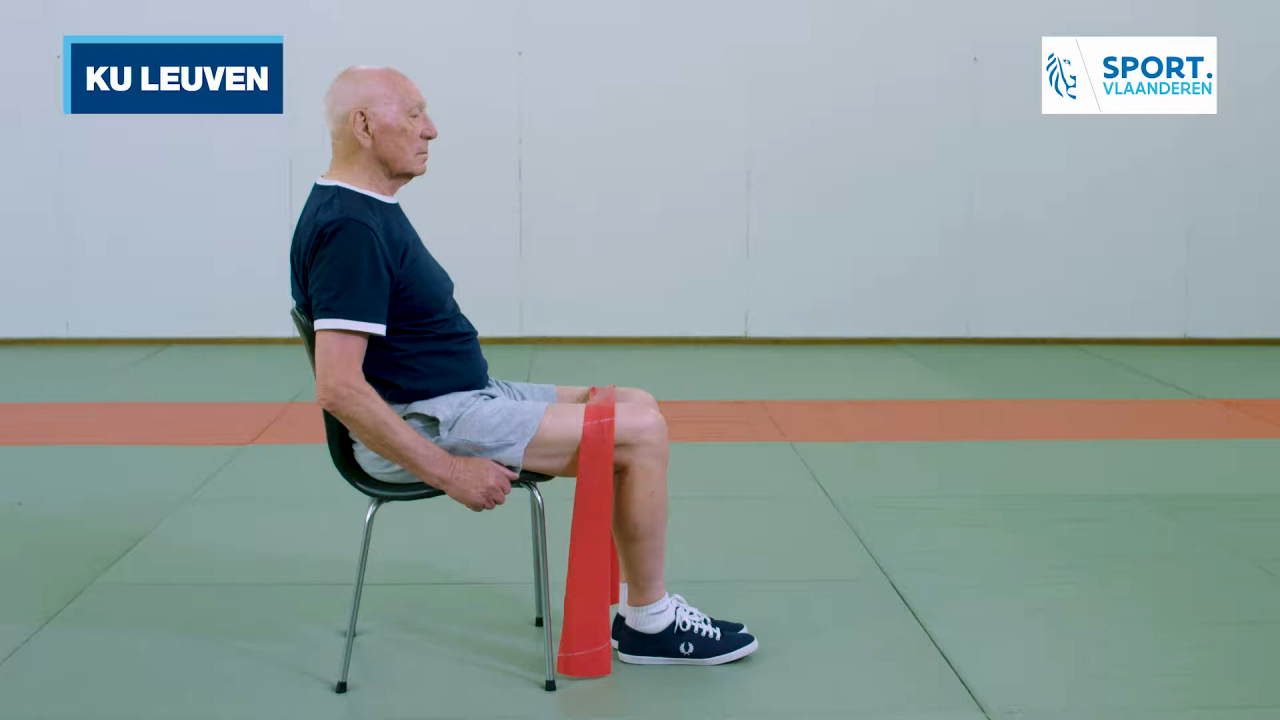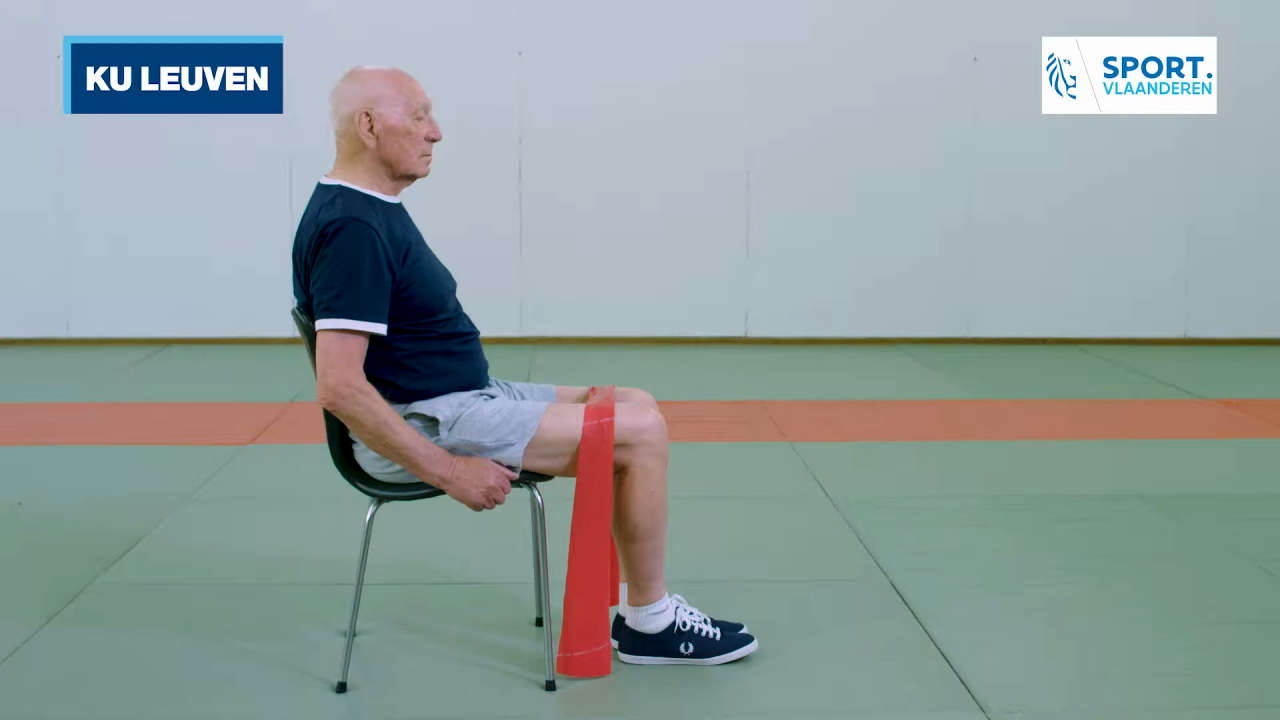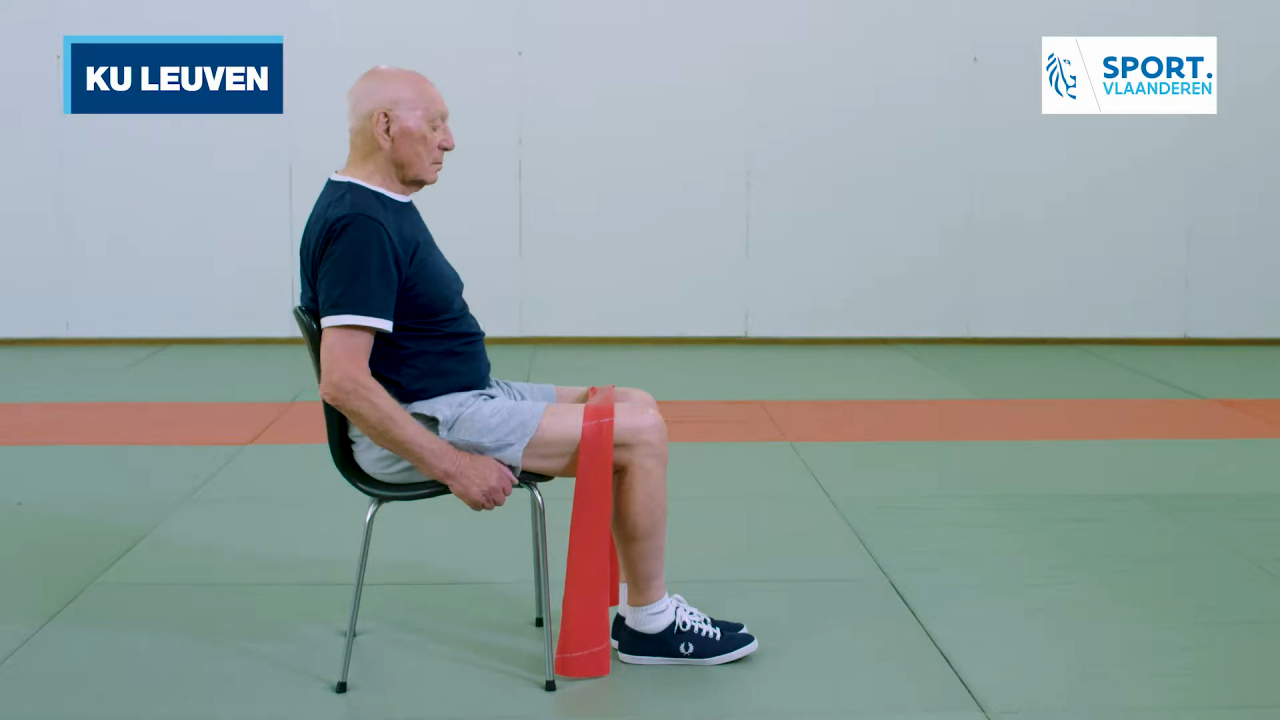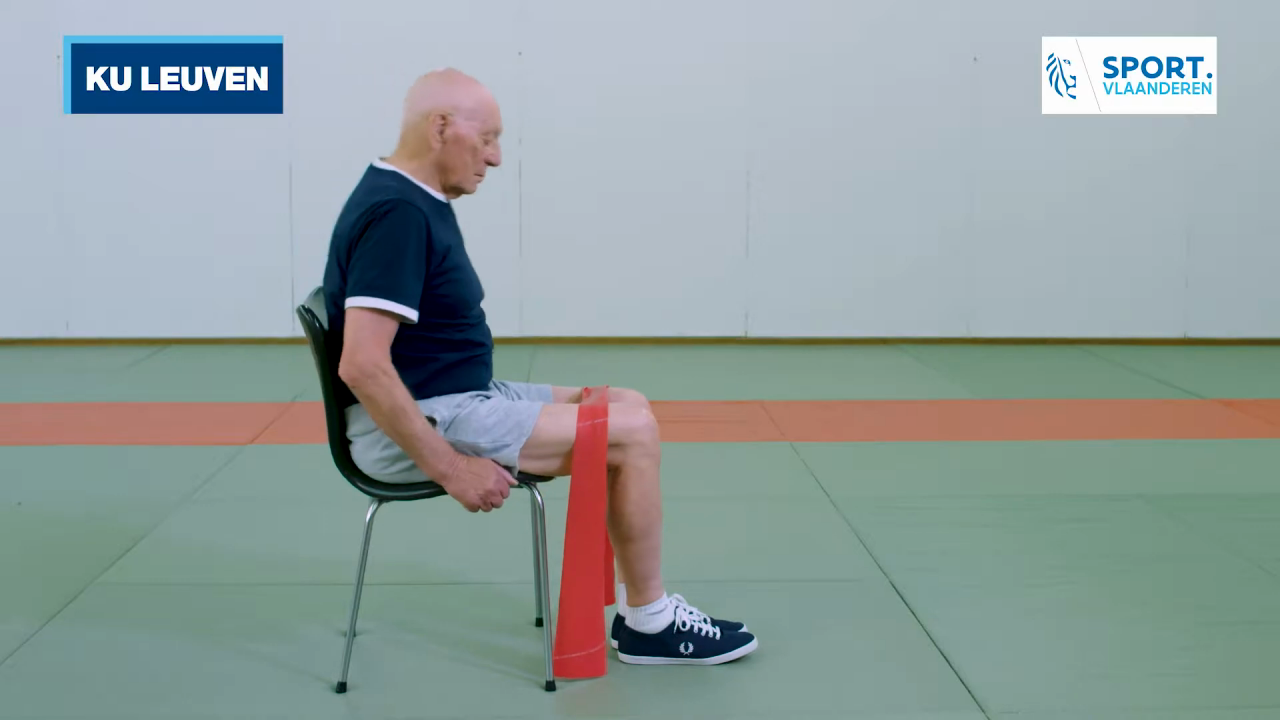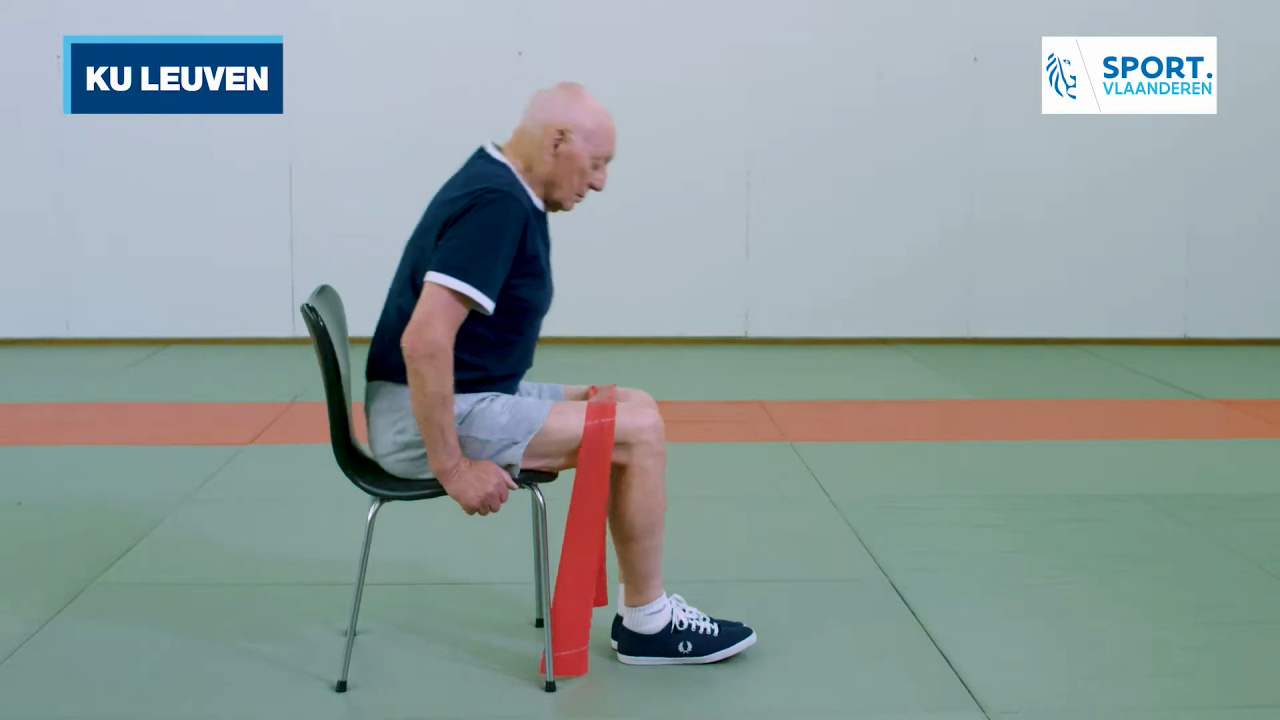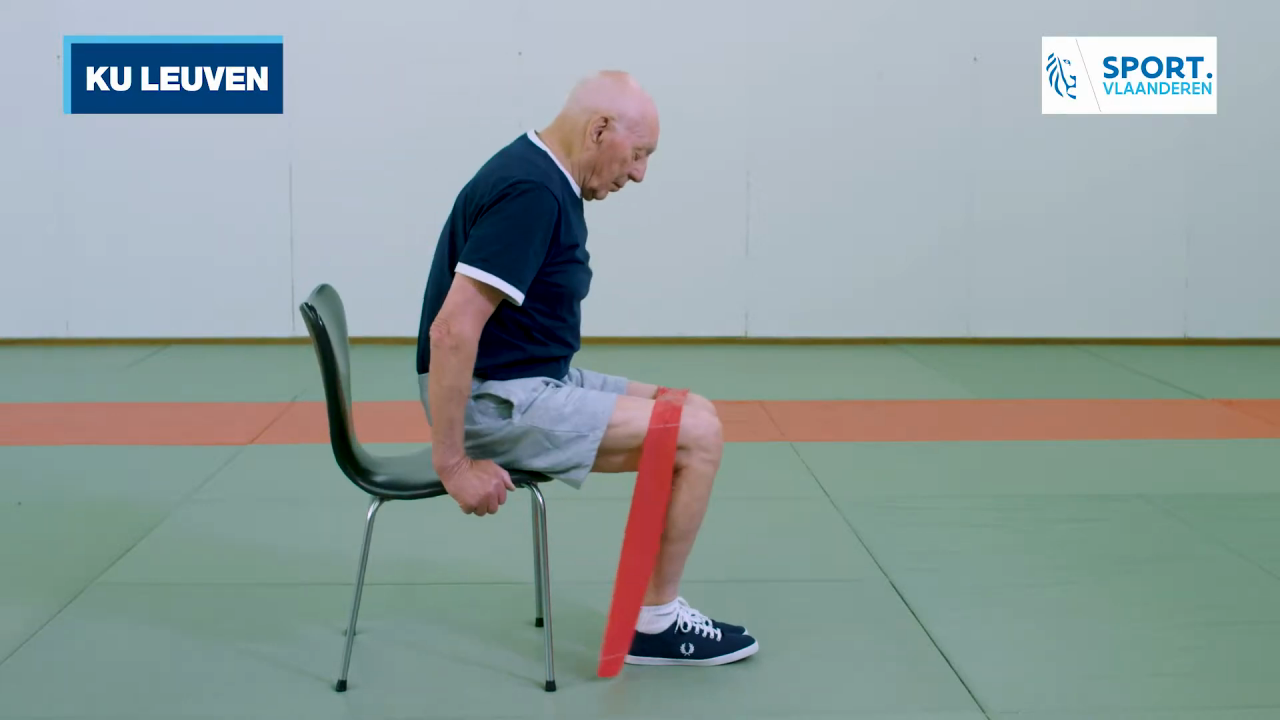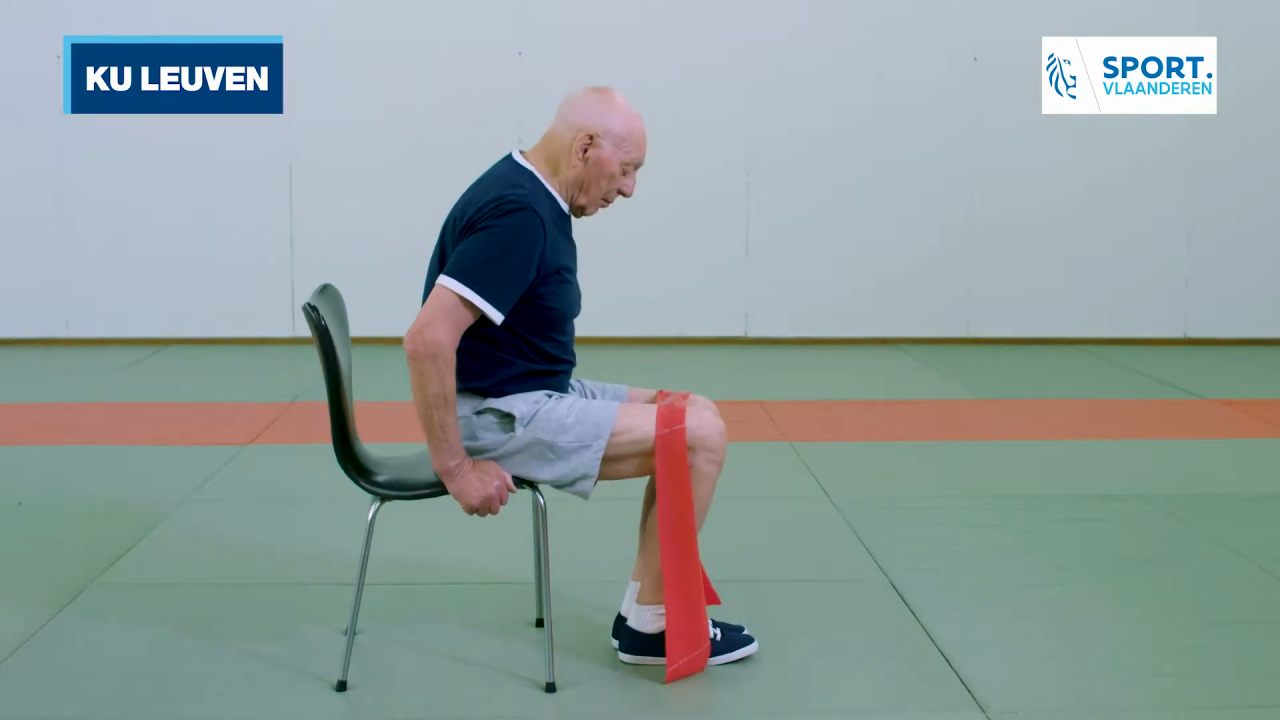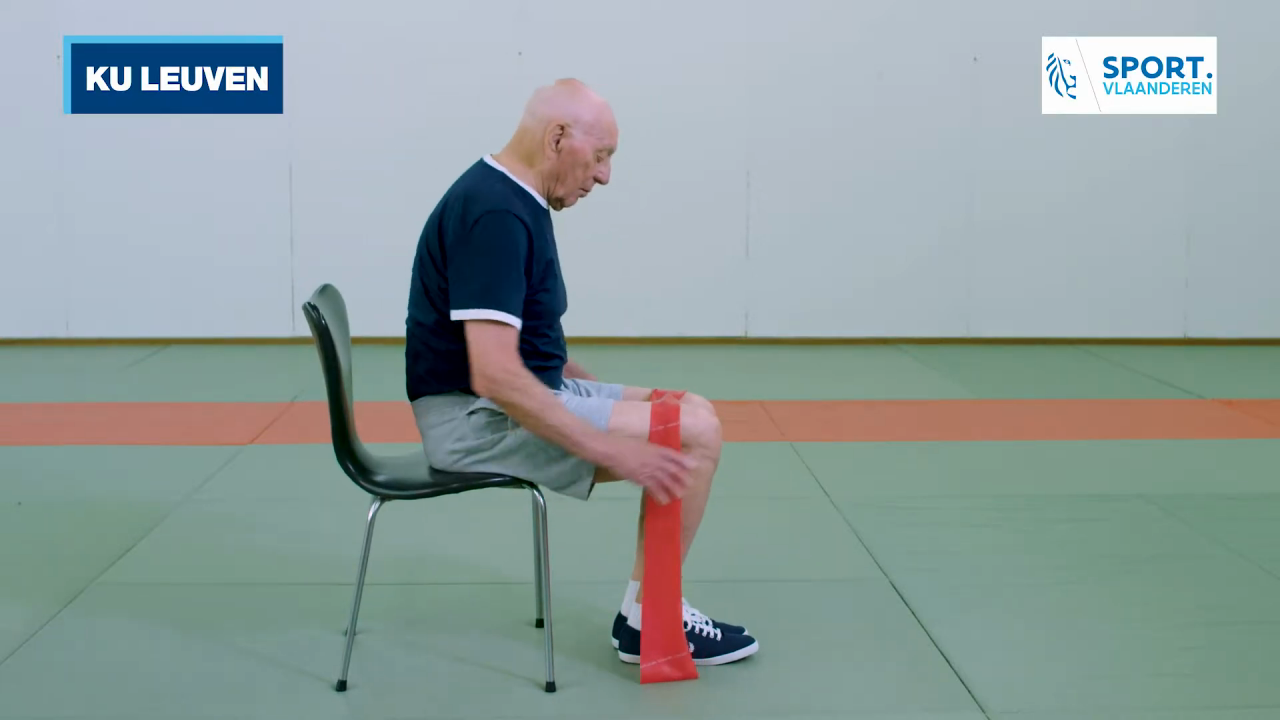
dt=0.4s
person 1, frame 1
left shoulder: (369, 208)
right shoulder: (349, 227)
right elbow: (340, 387)
right wrist: (447, 471)
left hip: (463, 398)
right hip: (426, 426)
left knee: (635, 409)
right knee: (640, 432)
left ankle: (643, 607)
right ankle: (650, 623)
person 1, frame 2
left shoulder: (372, 208)
right shoulder: (350, 227)
right elbow: (339, 387)
right wrist: (447, 472)
left hip: (466, 399)
right hip: (428, 426)
left knee: (635, 407)
right knee: (641, 433)
left ankle: (642, 607)
right ankle: (651, 623)
person 1, frame 3
left shoulder: (383, 206)
right shoulder: (359, 223)
right elbow: (343, 381)
right wrist: (450, 466)
left hip: (462, 398)
right hip: (425, 425)
left knee: (635, 408)
right knee: (640, 434)
left ankle: (644, 606)
right ankle: (651, 623)
person 1, frame 4
left shoulder: (415, 199)
right shoulder: (398, 212)
right elbow: (363, 364)
right wrist: (449, 467)
left hip: (458, 399)
right hip: (419, 423)
left knee: (628, 408)
right knee: (632, 434)
left ankle: (642, 608)
right ankle: (651, 623)
person 1, frame 5
left shoulder: (502, 188)
right shoulder: (497, 203)
right elbow: (424, 340)
right wrist: (451, 466)
left hip: (476, 396)
right hip: (430, 415)
left knee: (637, 410)
right knee: (638, 433)
left ankle: (641, 609)
right ankle: (648, 623)
person 1, frame 6
left shoulder: (538, 176)
right shoulder: (531, 192)
right elbow: (451, 331)
right wrist: (452, 464)
left hip: (535, 382)
right hip: (498, 401)
left knee: (694, 416)
right knee: (697, 437)
left ankle: (648, 607)
right ankle: (654, 622)
person 1, frame 7
left shoulder: (533, 197)
right shoulder: (519, 213)
right elbow: (428, 340)
right wrist: (455, 467)
left hip: (535, 395)
right hip: (496, 418)
left knee: (699, 416)
right knee: (701, 437)
left ankle: (647, 608)
right ankle: (651, 623)
person 1, frame 8
left shoulder: (508, 198)
right shoulder: (496, 215)
right elbow: (495, 376)
left wrist: (609, 407)
right wrist: (612, 452)
left hip: (514, 399)
right hip: (481, 418)
left knee: (692, 415)
right knee: (694, 438)
left ankle: (647, 608)
right ankle: (651, 623)
